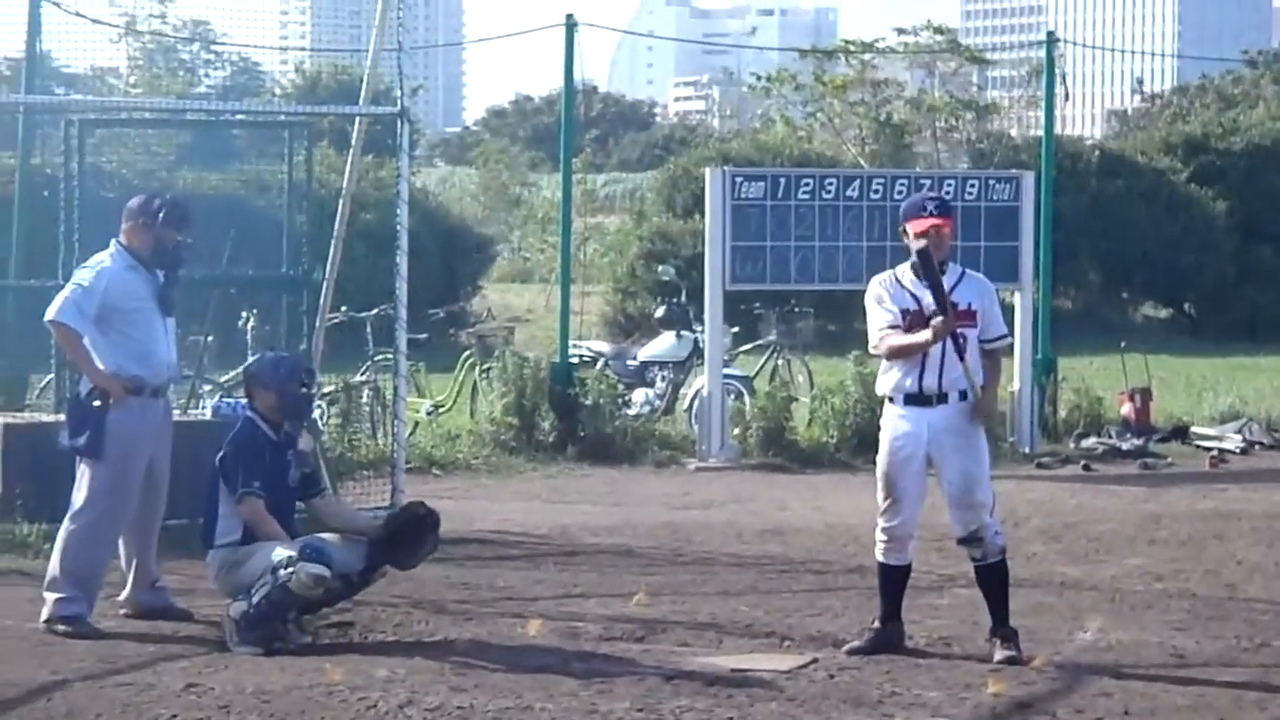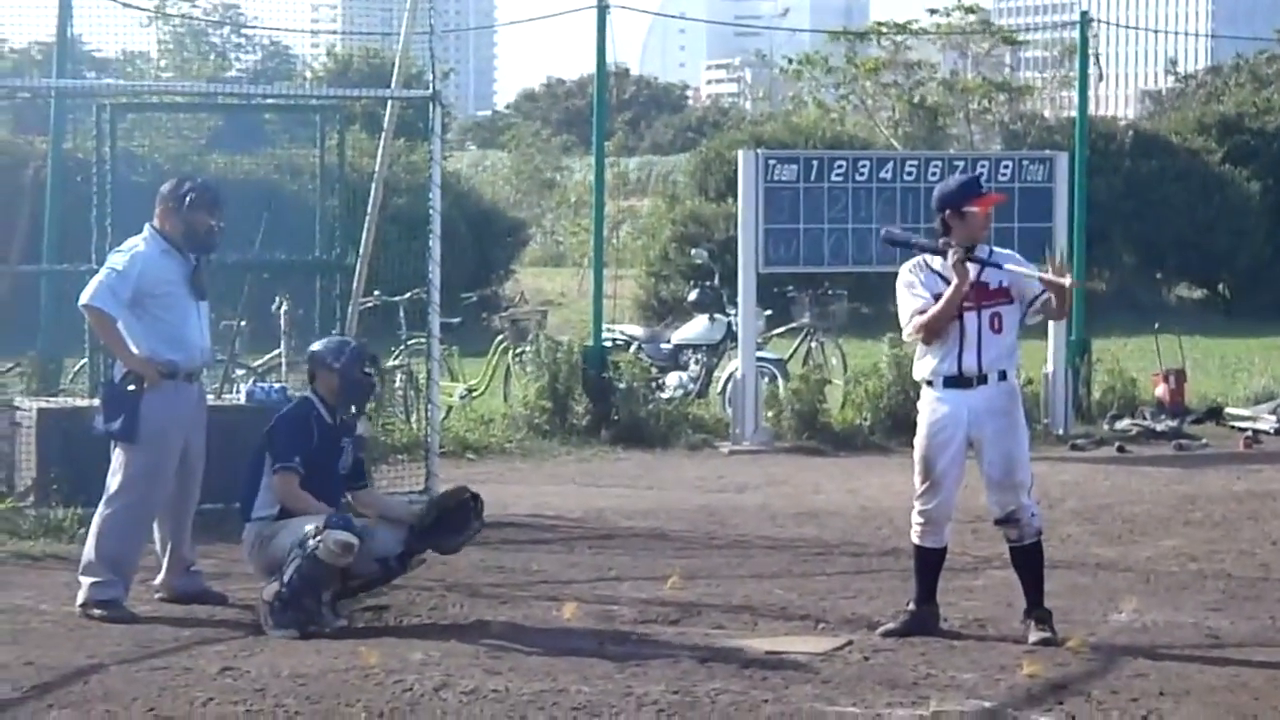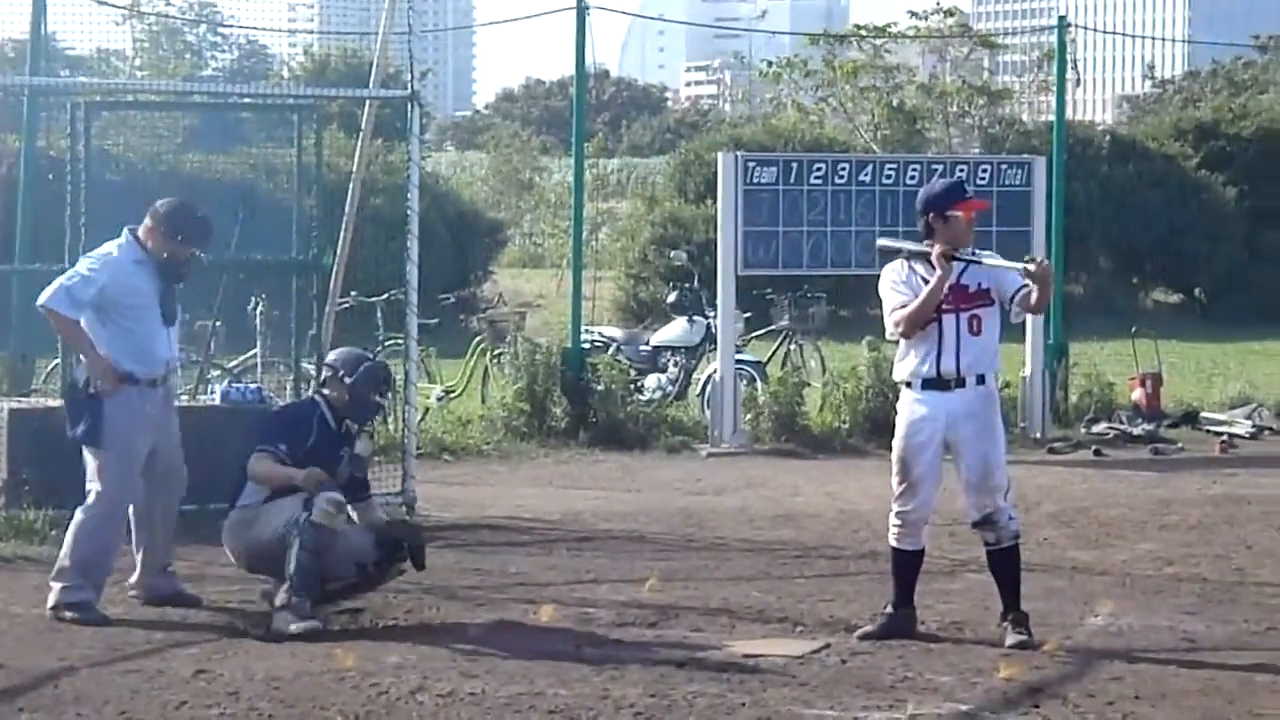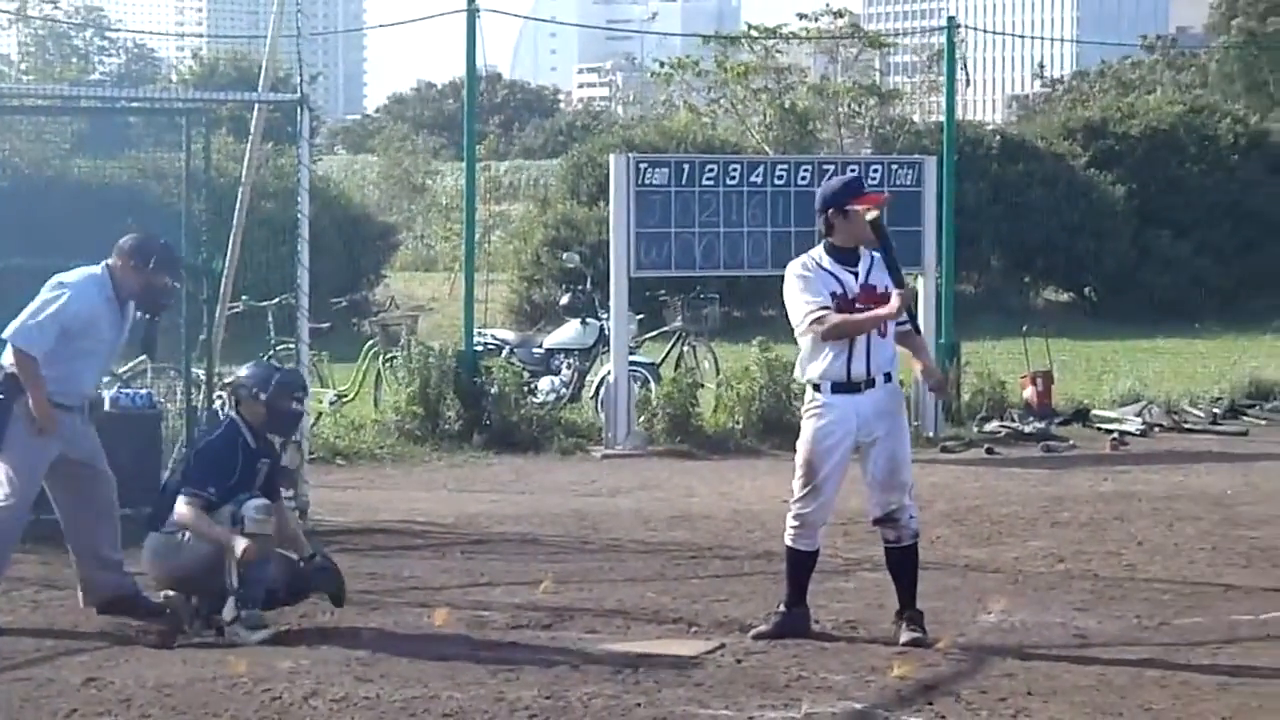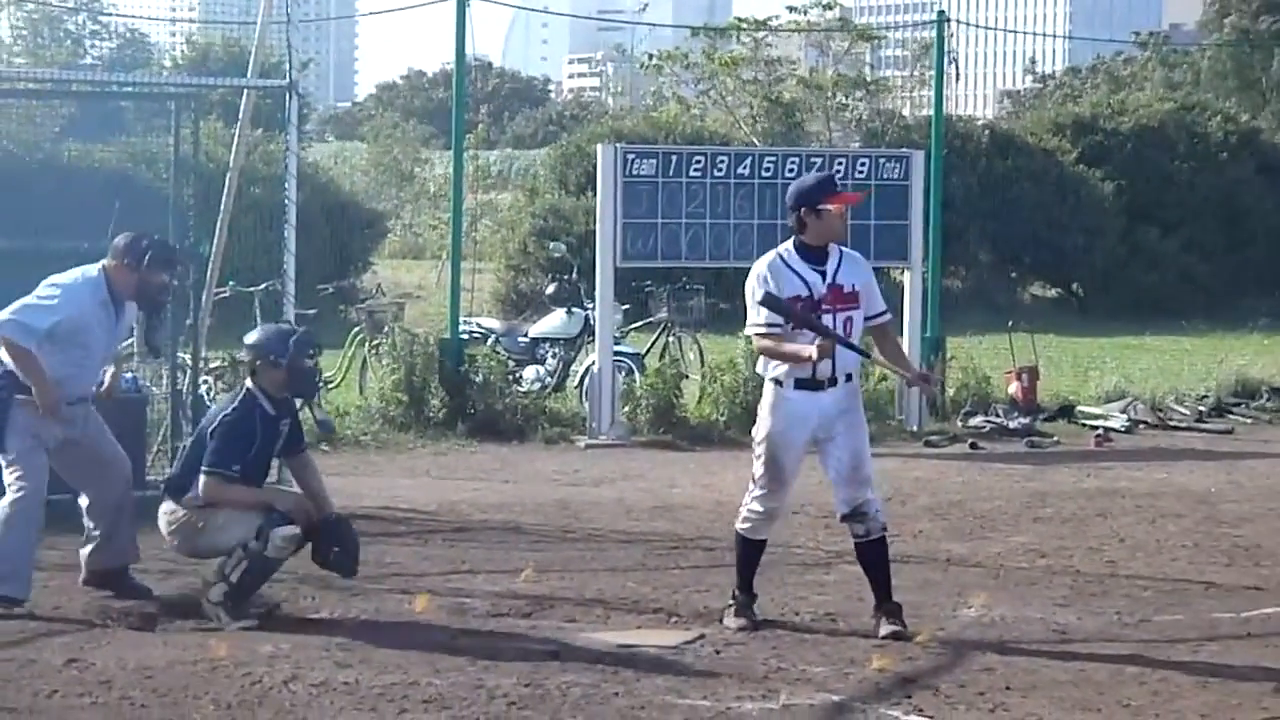
dt=0.5s
person 1, frame 1
left shoulder: (977, 287)
right shoulder: (885, 286)
left elbow: (993, 351)
right elbow: (887, 346)
left wrist: (989, 393)
right wrist: (929, 336)
left hip: (958, 414)
right hip: (903, 416)
left knee: (978, 523)
right knee: (894, 525)
left ankle: (1002, 631)
right ankle: (888, 626)
person 1, frame 2
left shoulder: (1008, 263)
right shoulder: (916, 271)
left elbow: (1046, 309)
right elbow: (923, 332)
left wrist: (1062, 291)
right wrist: (957, 286)
left hip: (997, 395)
right hip: (941, 399)
left knee: (1016, 505)
right knee: (931, 507)
left ankle: (1037, 612)
right ankle: (924, 608)
person 1, frame 3
left shoulder: (988, 268)
right shoulder: (899, 272)
left elbow: (1029, 305)
right elbow: (904, 326)
left wrist: (1043, 283)
right wrist: (939, 279)
left hip: (975, 399)
right hip: (920, 402)
left knee: (993, 508)
right knee: (908, 510)
left ankle: (1013, 615)
right ankle: (901, 611)
person 1, frame 4
left shoulder: (883, 267)
right shoulder: (804, 271)
left elbow: (903, 329)
right elbow: (825, 328)
left wrist: (929, 368)
right wrist: (884, 312)
left hip: (883, 398)
right hip: (829, 402)
left knee: (896, 507)
right knee: (808, 509)
left ankle: (909, 614)
right ankle: (794, 610)
person 1, frame 5
left shoulder: (855, 266)
right shoulder: (769, 270)
left elbow: (878, 326)
right elbow: (761, 341)
left wrist: (906, 368)
right wrist: (802, 350)
left hip: (842, 398)
right hip: (787, 399)
left knee: (861, 503)
right knee: (763, 502)
left ankle: (886, 606)
right ankle: (742, 598)
person 2, frame 1
left shoulder: (154, 275)
right shoulder: (104, 271)
right elbow: (60, 320)
right wrist: (98, 377)
left hip: (156, 404)
right hip: (118, 408)
left knee: (147, 506)
right knee: (99, 506)
left ankle: (143, 592)
right ankle: (64, 604)
person 2, frame 2
left shoulder: (186, 260)
right shoulder: (137, 256)
right elbow: (94, 305)
right wrist: (132, 361)
left hip: (190, 388)
right hip: (152, 392)
left knee: (182, 491)
right knee: (133, 492)
left ankle: (178, 577)
right ankle: (100, 589)
person 2, frame 3
left shoulder: (160, 270)
right shoulder: (109, 263)
right elbow: (54, 304)
left wrist: (170, 369)
right wrist: (94, 359)
left hip: (158, 393)
right hip: (117, 396)
left knee: (165, 487)
right knee: (109, 495)
left ankle: (154, 581)
right ankle: (71, 594)
person 2, frame 4
left shoulder: (122, 303)
right shoulder: (76, 292)
left wrist: (88, 399)
right wrist: (39, 399)
left hip: (72, 413)
left knee: (97, 496)
left ankle: (110, 590)
person 2, frame 5
left shoulder: (124, 302)
right shoulder: (70, 292)
left wrist: (111, 373)
right wrist: (41, 387)
left hip: (74, 403)
left knee: (113, 473)
left ankle: (108, 566)
person 3, frame 1
left shoulder: (290, 441)
right shoulder: (246, 440)
left elbow: (323, 505)
right elbow: (254, 514)
left wrist: (379, 529)
right wrist: (298, 552)
left hip: (277, 550)
right hip: (234, 558)
left knee: (369, 556)
right knee: (313, 563)
left ankle: (283, 613)
right ankle: (245, 618)
person 3, frame 2
left shoulder: (345, 430)
right shoulder: (297, 419)
left elbow: (364, 498)
right elbow: (285, 491)
left wrist: (420, 515)
right wrist: (337, 521)
left hip: (318, 532)
right hip: (269, 536)
left knee: (406, 543)
right knee: (340, 535)
left ankle: (320, 595)
right ankle: (278, 601)
person 3, frame 3
left shoulder: (350, 440)
right shoulder: (300, 416)
left elbow: (364, 506)
right elbow: (256, 467)
left wrist: (389, 529)
right wrist: (298, 475)
left hip: (298, 538)
right hip: (249, 530)
left knee: (389, 551)
right knee: (326, 500)
left ankle: (300, 597)
right ankle: (292, 602)
person 3, frame 4
left shoulder: (263, 448)
right shoulder: (221, 444)
left elbow: (277, 509)
right elbow: (184, 511)
left wrist: (310, 557)
right wrist: (234, 542)
left hip: (209, 556)
right hip: (169, 551)
left knee: (301, 579)
right knee: (253, 508)
left ankle: (199, 606)
right ankle: (241, 616)
person 3, frame 5
left shoulder: (281, 407)
right shoulder: (237, 417)
left elbow: (300, 463)
right elbow: (210, 489)
left wrist: (330, 519)
right wrist: (274, 496)
left hip: (225, 510)
right hip: (189, 518)
right knee: (284, 529)
left ankle: (235, 582)
right ankle: (221, 598)
